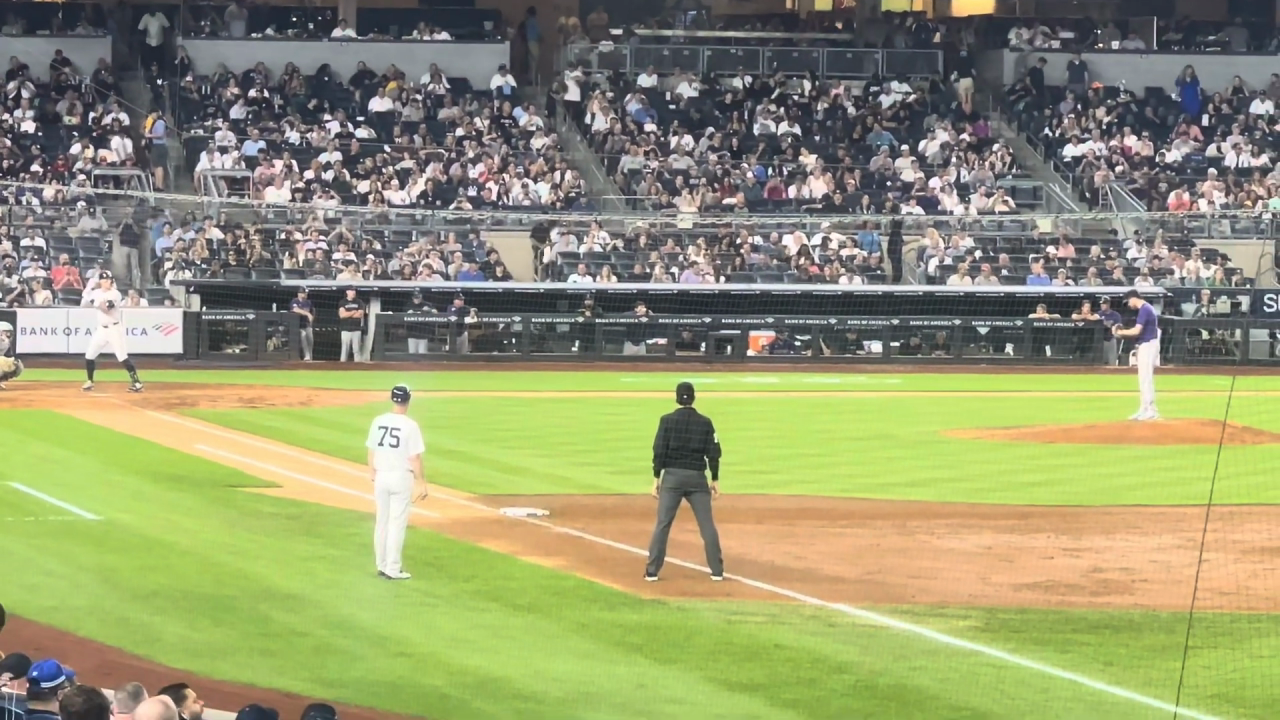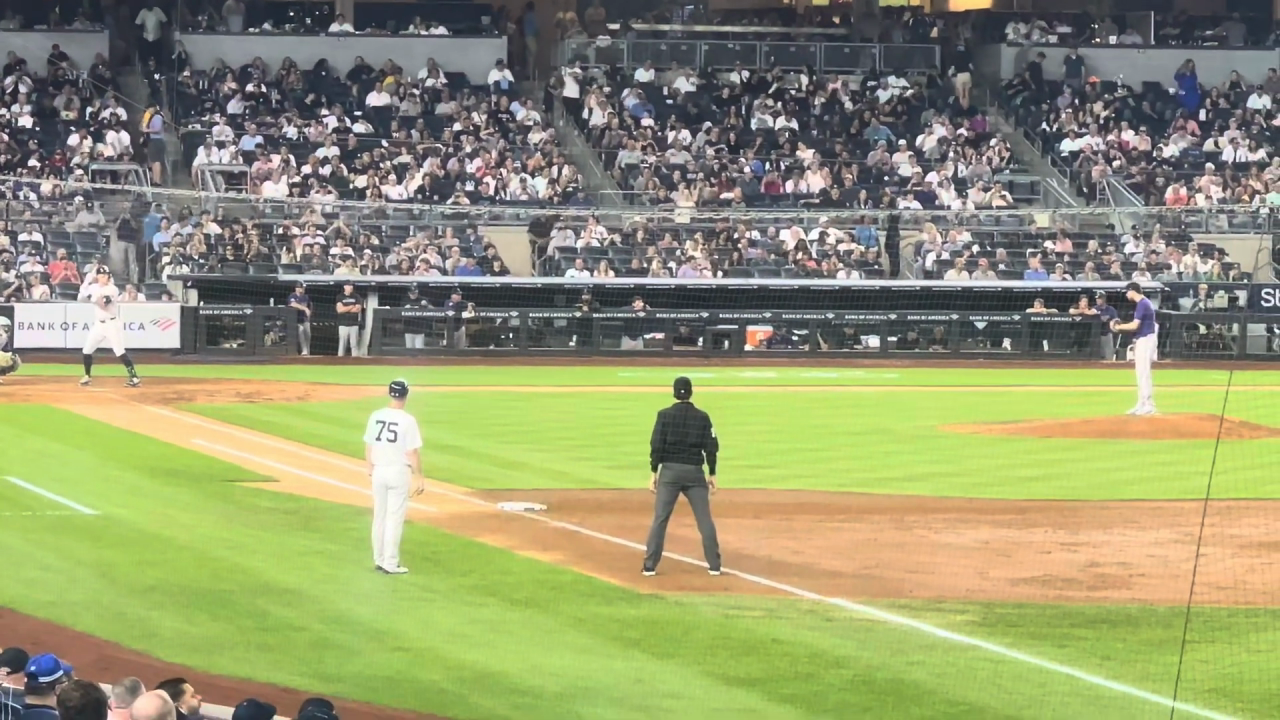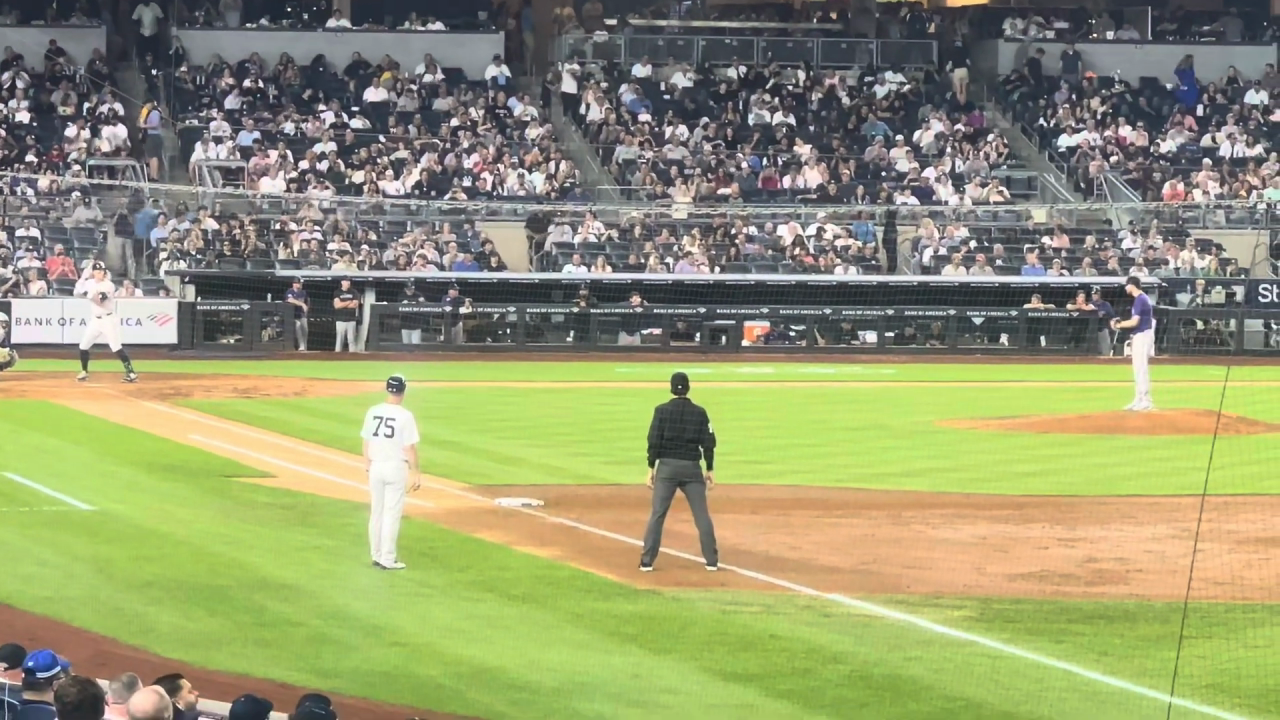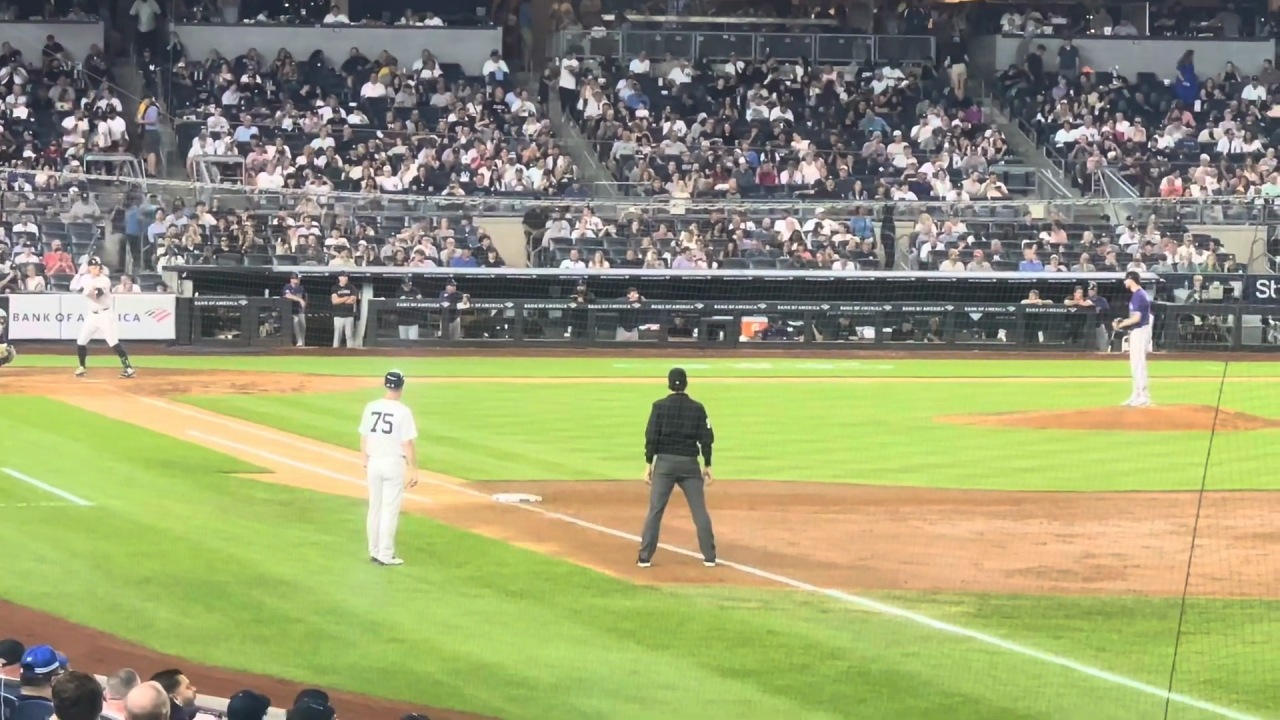
dt=0.1s
person 1, frame 1
left shoulder: (667, 420)
right shoulder: (705, 422)
left elbow: (659, 451)
right elbow: (714, 453)
left wrist: (656, 478)
right wrist: (714, 480)
left hip: (672, 476)
right hip: (697, 477)
left knee: (662, 524)
right knee: (707, 525)
left ankle: (652, 571)
right ankle: (717, 571)
person 1, frame 2
left shoulder: (665, 415)
right shoulder: (702, 417)
left elbow: (657, 446)
right elbow: (711, 448)
left wrist: (654, 472)
right wrist: (712, 474)
left hip: (670, 470)
right hip: (694, 472)
left knee: (660, 518)
right knee: (705, 519)
left ankle: (649, 566)
right ankle: (714, 565)
person 1, frame 3
left shoulder: (662, 410)
right shoulder: (699, 412)
left elbow: (654, 442)
right elbow: (708, 443)
left wrist: (651, 468)
right wrist: (709, 470)
left hip: (667, 466)
right hip: (692, 467)
left knee: (657, 514)
right knee: (702, 515)
left ankle: (647, 562)
right ankle: (711, 561)
person 1, frame 4
left shoulder: (660, 406)
right shoulder: (697, 408)
left elbow: (652, 437)
right elbow: (706, 439)
left wrist: (649, 464)
right wrist: (707, 465)
left hip: (665, 462)
right hip: (689, 463)
left knee: (655, 510)
right knee: (700, 511)
left ankle: (644, 557)
right ankle: (710, 556)
person 2, frame 1
left shoulder: (378, 421)
right shoulder: (410, 425)
left elbow: (370, 453)
right elbow: (415, 458)
left wrist: (373, 476)
right wrist: (422, 483)
left hip: (381, 476)
right hip: (401, 478)
left knee: (381, 522)
right knee: (397, 524)
left ankle: (381, 566)
right ankle: (393, 569)
person 2, frame 2
left shoulder: (375, 416)
right shoulder: (407, 420)
left elbow: (368, 447)
right elbow: (412, 453)
left wrist: (371, 471)
right wrist: (419, 478)
left hip: (379, 471)
right hip: (399, 472)
left knee: (379, 517)
right knee: (394, 518)
left ankle: (379, 560)
right ankle: (390, 564)
person 2, frame 3
left shoulder: (373, 412)
right shoulder: (405, 415)
left elbow: (365, 443)
right elbow: (410, 448)
left wrist: (368, 466)
right wrist: (416, 473)
left hip: (376, 466)
right hip: (396, 468)
left knee: (376, 512)
right knee: (392, 514)
left ankle: (376, 556)
right ankle: (388, 559)
person 2, frame 4
left shoulder: (371, 407)
right shoulder: (403, 411)
left elbow: (364, 438)
right elbow: (407, 444)
left wrist: (366, 462)
right wrist: (413, 469)
left hip: (374, 462)
right hip: (394, 463)
left knee: (375, 508)
right knee: (390, 510)
left ankle: (374, 552)
right ankle: (385, 555)
